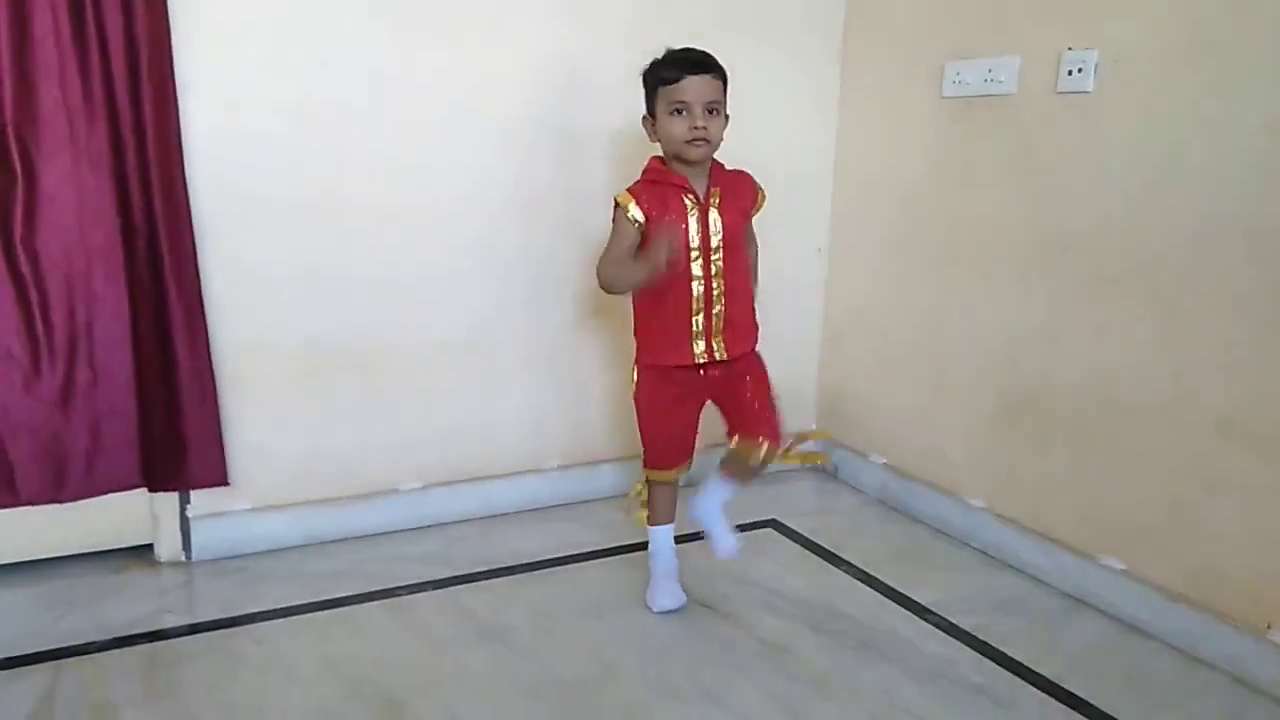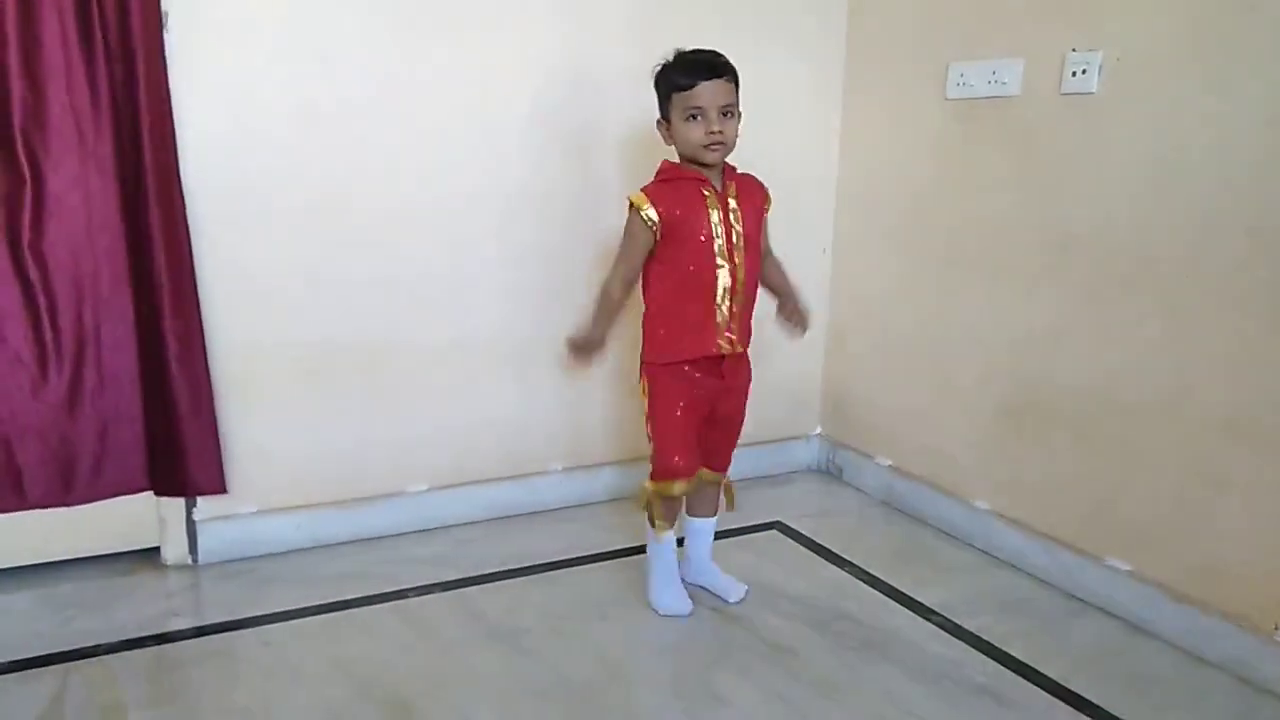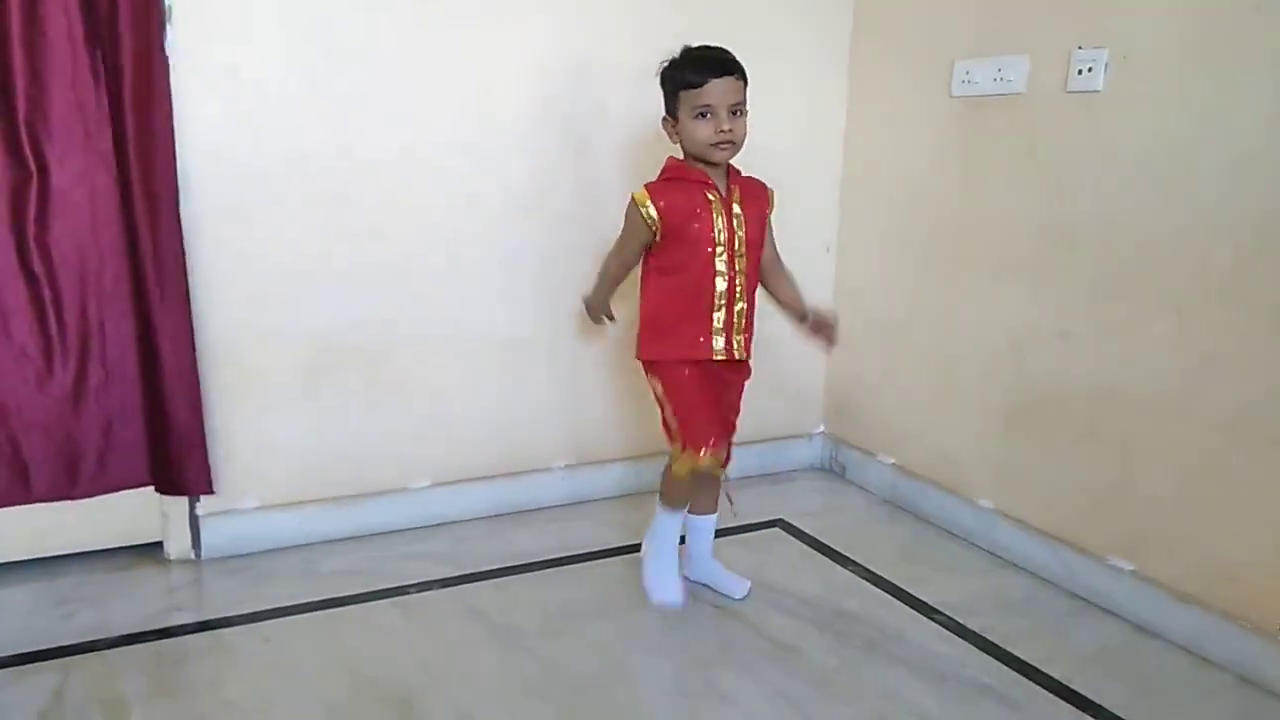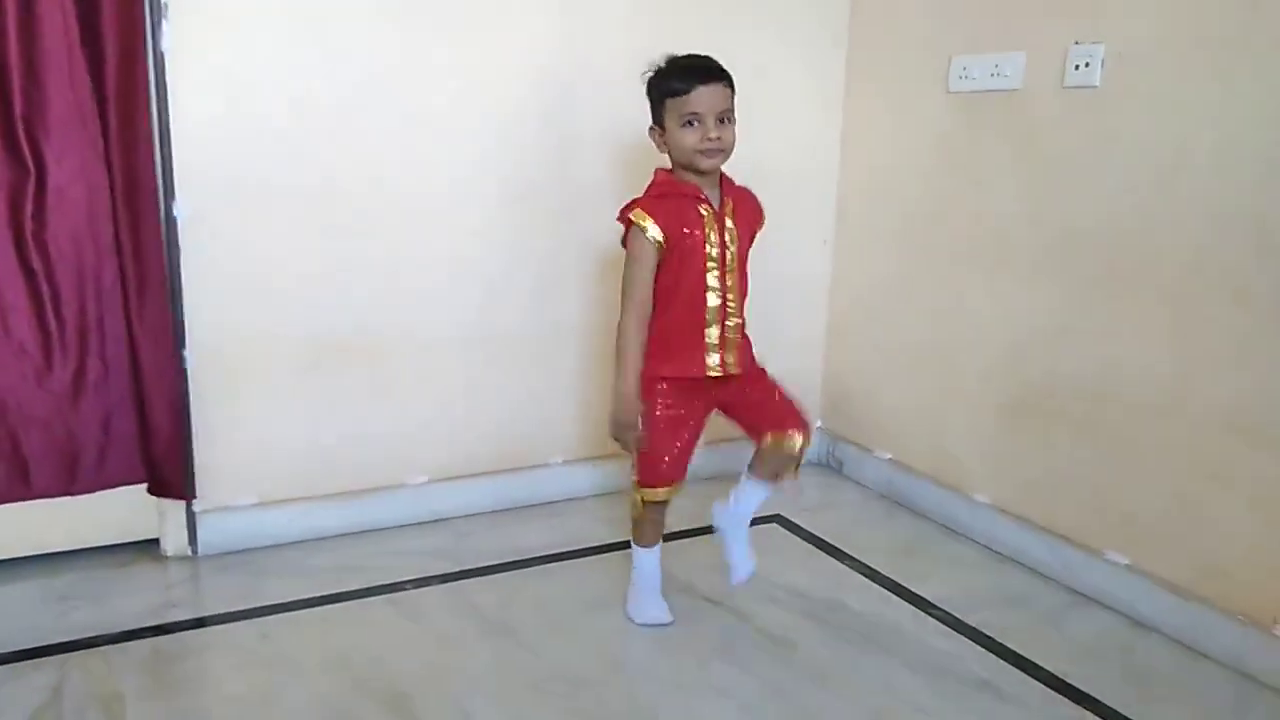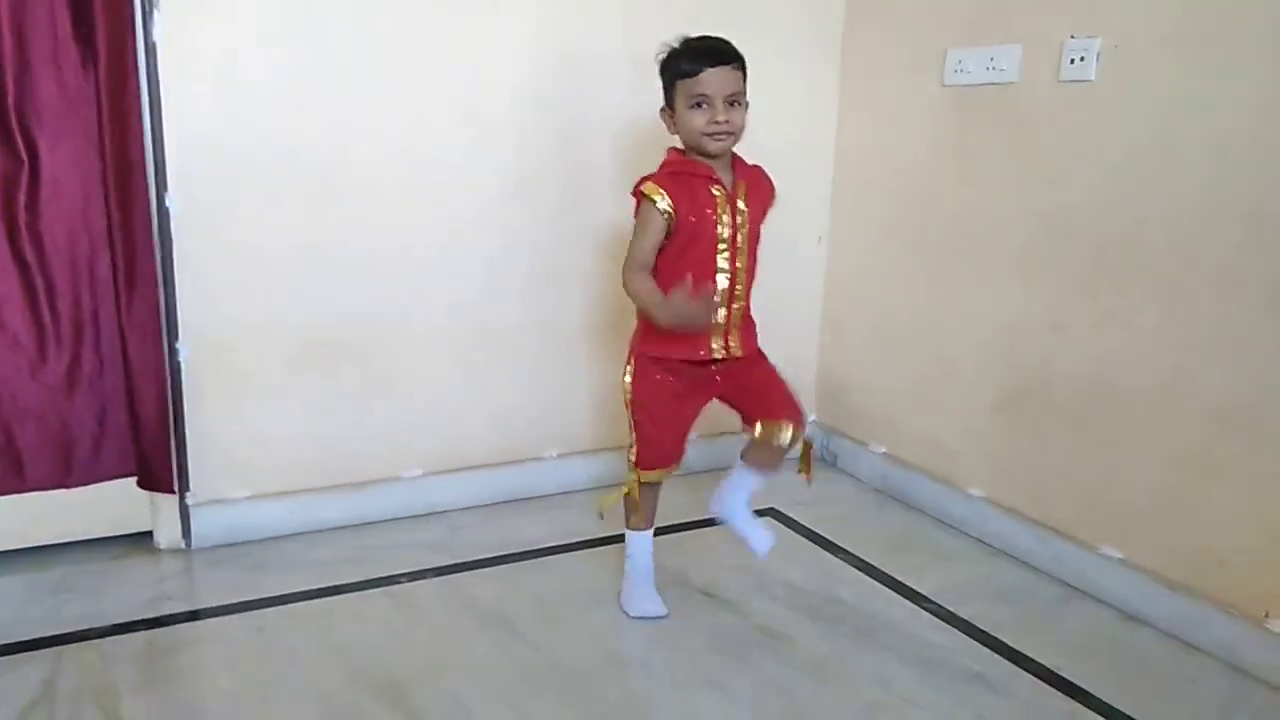
dt=0.2s
person 1, frame 1
left shoulder: (742, 190)
right shoulder: (640, 201)
right elbow: (609, 277)
right wrist: (652, 261)
left hip: (734, 350)
right hip: (667, 359)
left knee: (762, 441)
right knee: (665, 461)
left ankle: (714, 499)
right ankle: (661, 567)
person 1, frame 2
left shoulder: (751, 194)
right shoulder: (656, 203)
right elbow: (623, 276)
left wrist: (786, 298)
right wrist: (595, 331)
left hip: (732, 357)
right hip: (674, 360)
left knee: (713, 464)
right knee: (673, 470)
left ankle: (699, 561)
right ankle: (663, 563)
person 1, frame 3
left shoulder: (754, 195)
right shoulder: (658, 201)
left elbow: (768, 264)
right elbow: (624, 257)
left wrist: (804, 313)
right wrist: (598, 297)
left hip: (732, 355)
right hip: (674, 354)
left knee: (717, 456)
right knee: (699, 453)
left ankle: (699, 558)
right ankle: (661, 537)
person 1, frame 4
left shoulder: (744, 207)
right shoulder: (650, 216)
right elbow: (634, 307)
right wrist: (629, 396)
left hip: (732, 360)
right hip: (668, 373)
left knee: (790, 434)
right knee: (657, 481)
left ankle: (734, 517)
right ankle: (644, 582)
person 1, frame 5
left shoulder: (756, 184)
right shoulder: (663, 193)
right elbow: (636, 274)
right wrist: (669, 309)
left hip: (734, 344)
right hip: (667, 352)
left knee: (783, 424)
right knee: (654, 461)
left ankle: (733, 497)
right ankle: (637, 574)
